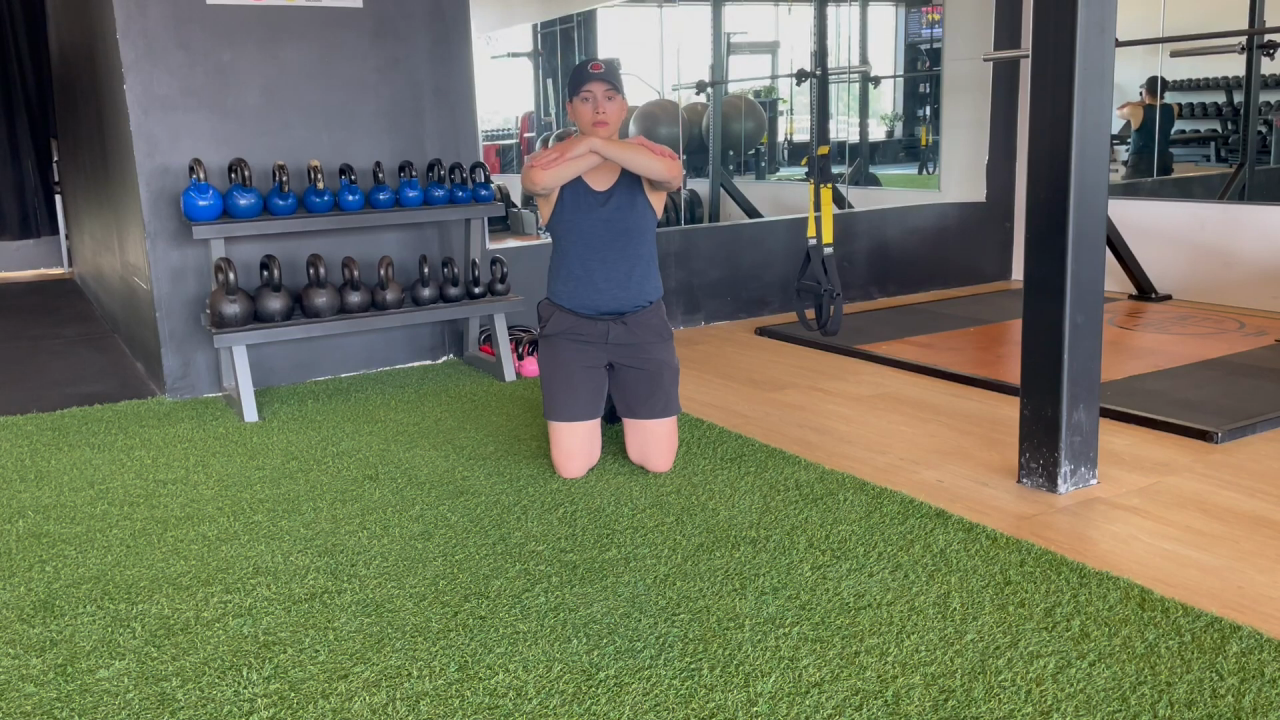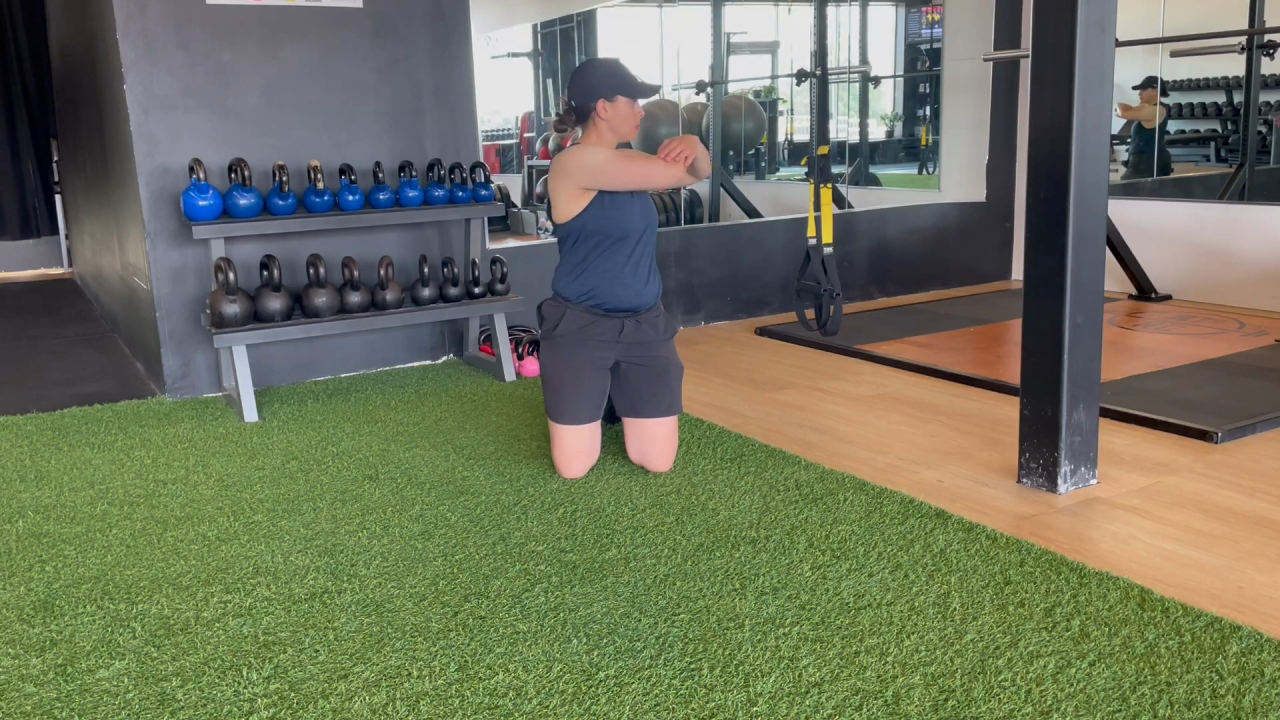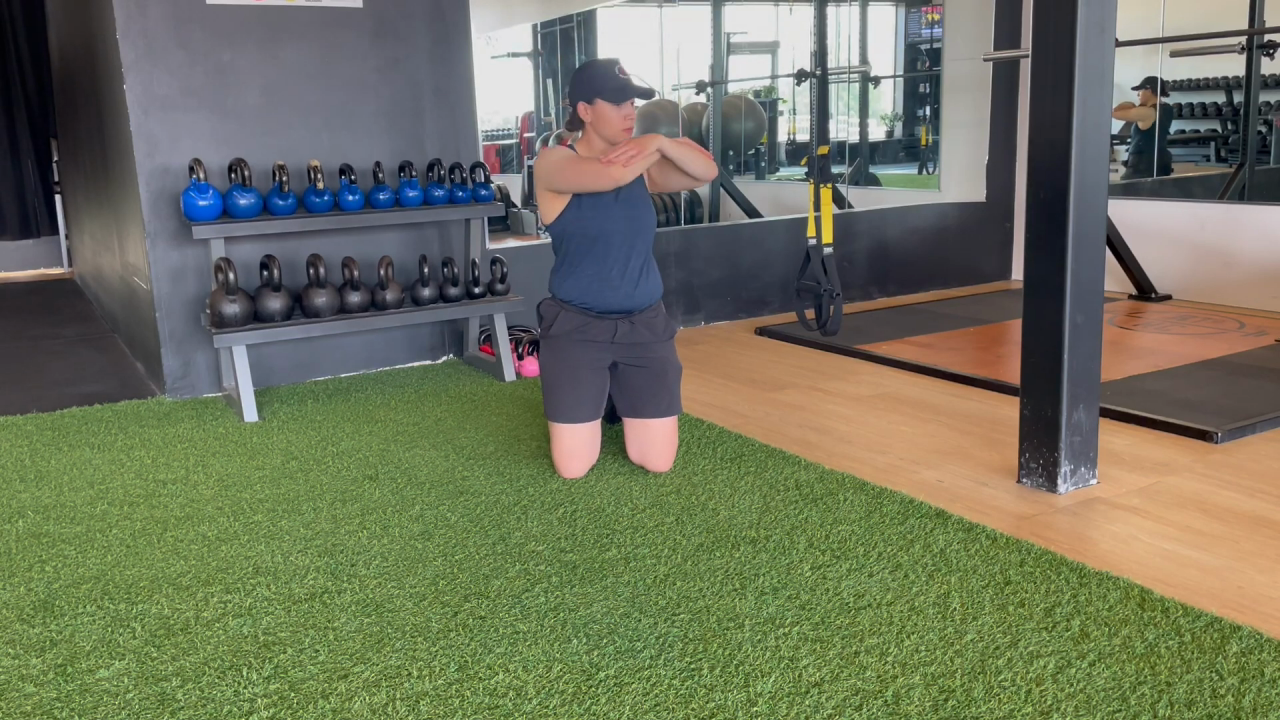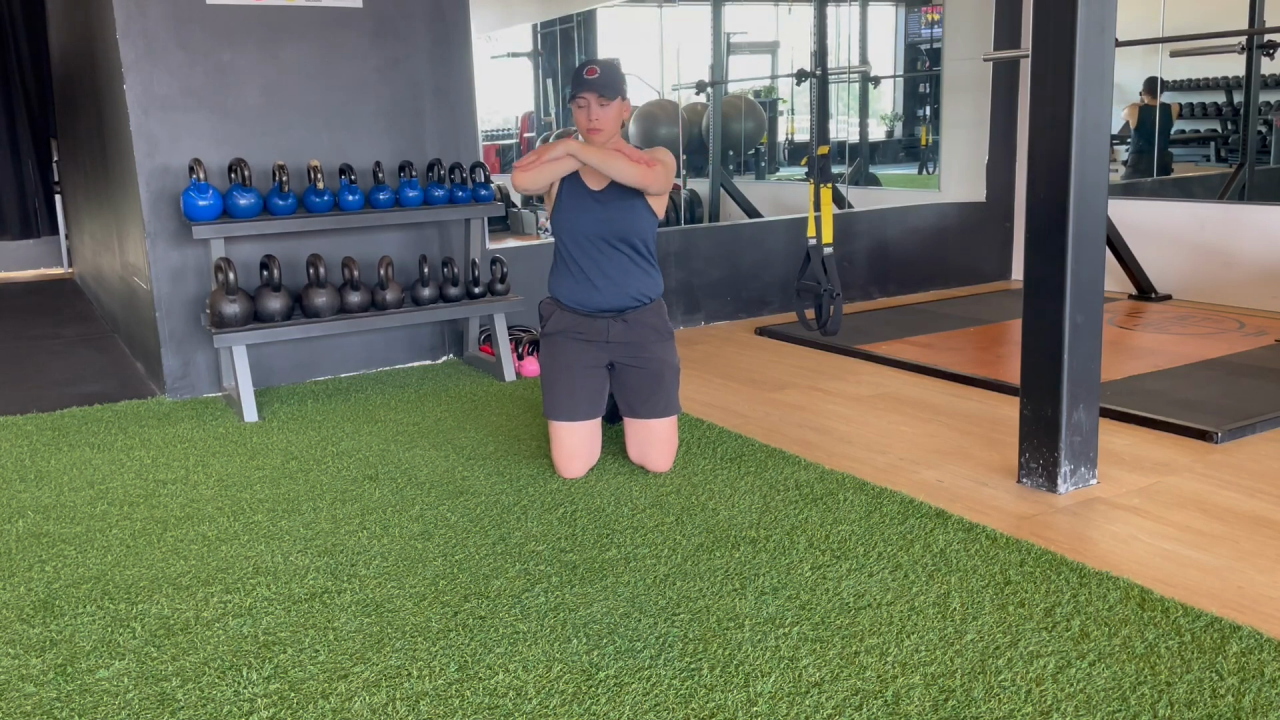
dt=1s
person 1, frame 1
left shoulder: (647, 167)
right shoulder: (550, 162)
left elbow: (671, 171)
right elbow: (538, 178)
left wrist: (594, 144)
right wrist: (622, 149)
left hip: (642, 326)
right hip: (571, 328)
left knee: (658, 463)
right knee: (572, 468)
left ankle: (618, 397)
right ankle: (594, 403)
person 1, frame 2
left shoulder: (628, 164)
right shoulder: (574, 163)
left elbow: (698, 173)
right elbow: (667, 172)
left wrist: (692, 143)
right wrist: (680, 149)
left hip: (646, 326)
right hip: (580, 328)
left knee: (658, 463)
right knee: (574, 468)
left ankle: (618, 397)
right ankle: (599, 401)
person 1, frame 3
left shoulder: (641, 167)
right shoulder: (554, 162)
left elbow: (706, 170)
right elbow: (610, 173)
left wrist: (662, 142)
right wrist: (651, 148)
left hip: (645, 326)
right hip: (576, 328)
left knee: (658, 464)
right knee: (573, 469)
left ankle: (620, 396)
right ankle: (598, 400)
person 1, frame 4
left shoulder: (653, 160)
right shoulder: (559, 167)
left elbow: (644, 176)
right elbow: (521, 179)
left wrist: (576, 148)
right wrist: (592, 153)
left hip: (641, 325)
right hip: (572, 327)
left knee: (657, 463)
right knee: (571, 468)
left ankle: (622, 397)
right ankle: (597, 398)
